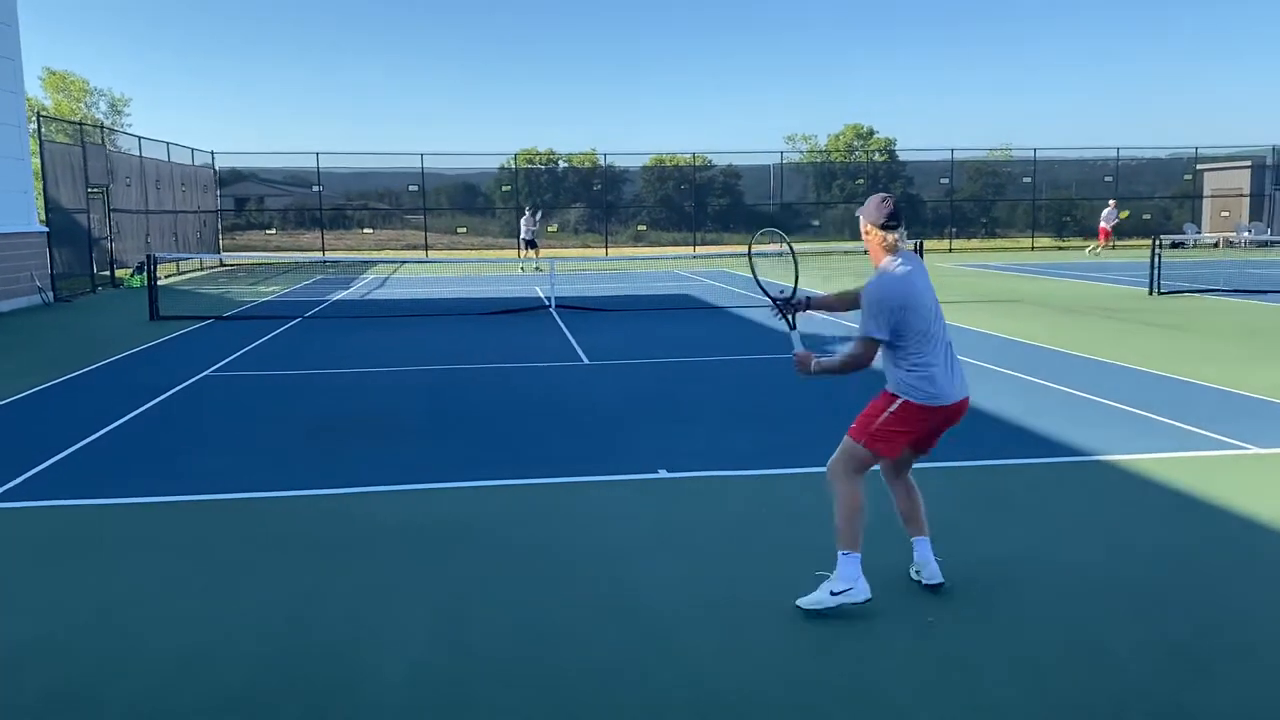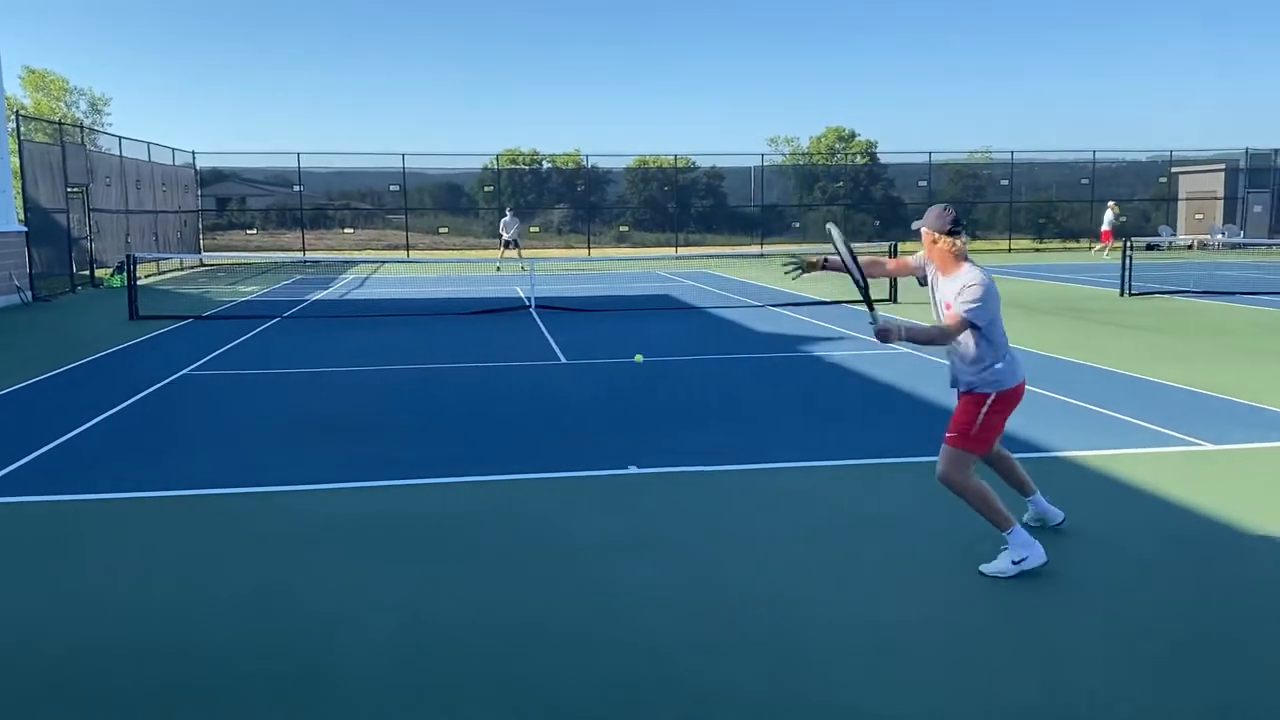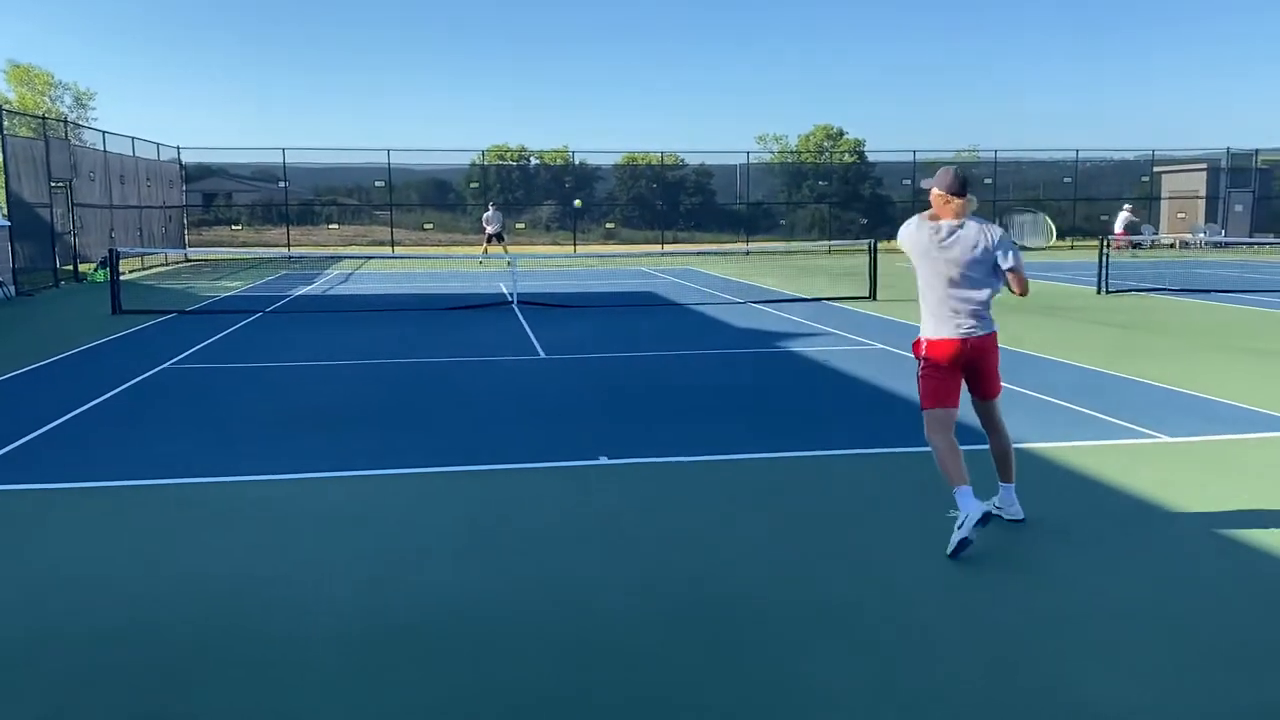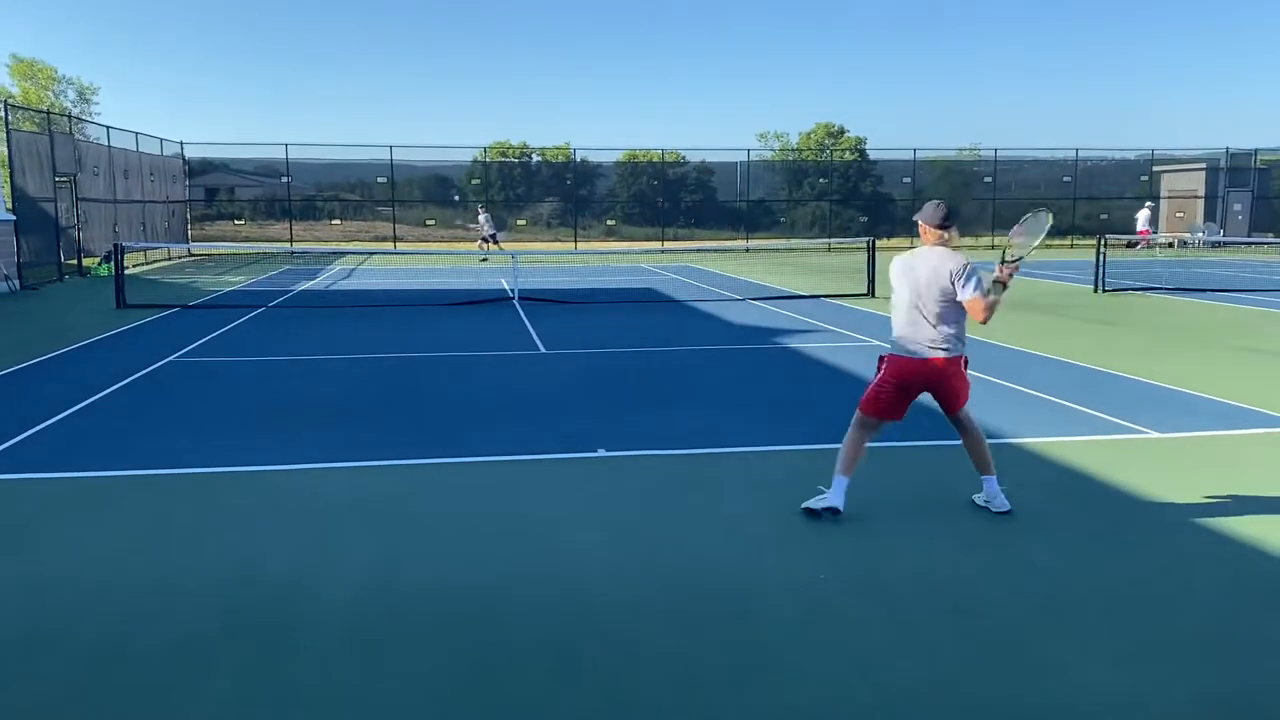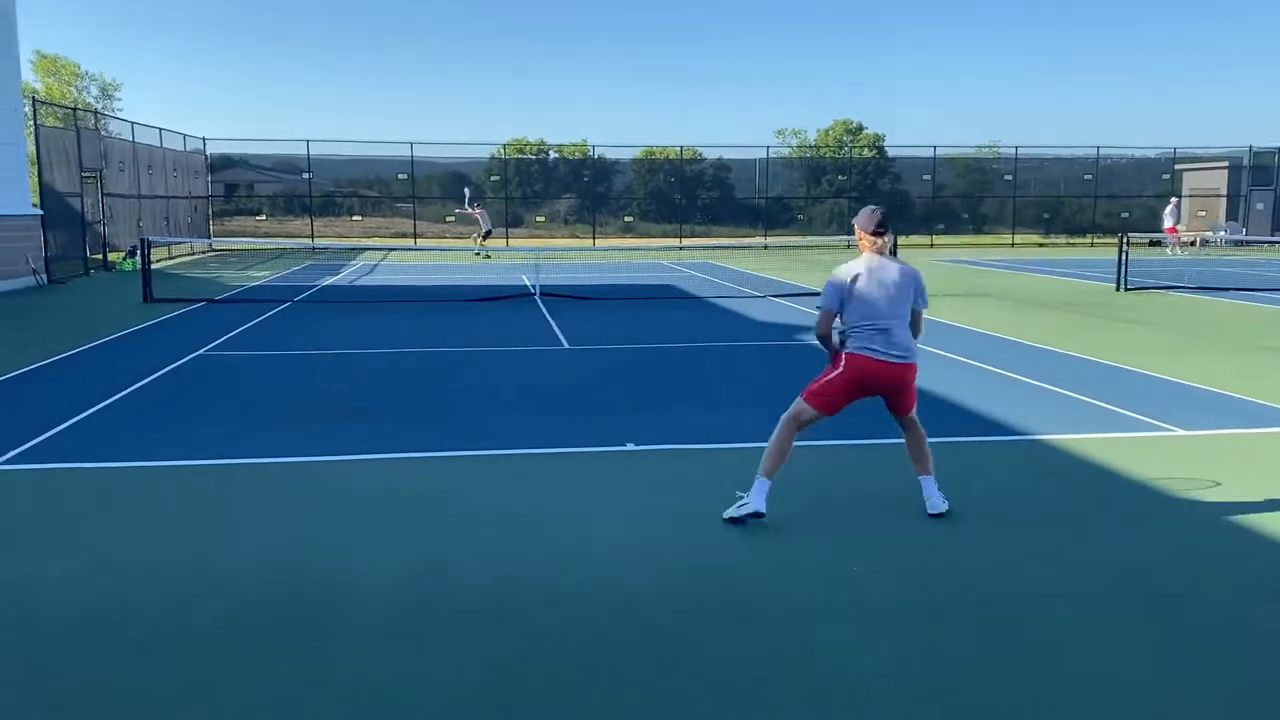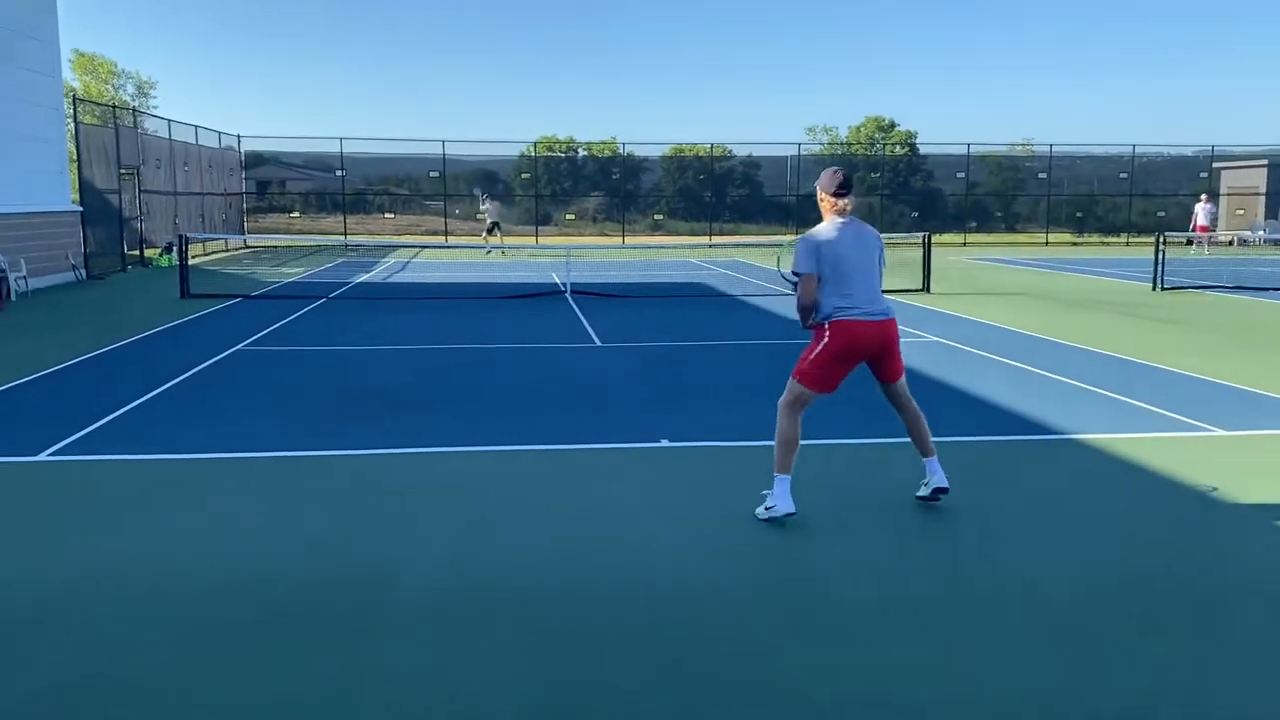
dt=0.4s
person 1, frame 1
left shoulder: (884, 284)
right shoulder: (908, 264)
left elbow: (861, 358)
right elbow: (855, 299)
left wrist: (814, 366)
right wrist: (806, 302)
left hip: (918, 398)
right hip: (952, 393)
left knee: (842, 470)
right knee: (894, 466)
left ankle: (848, 577)
right ankle: (926, 563)
person 1, frame 2
left shoulder: (977, 284)
right shoulder: (933, 265)
left elbow: (946, 333)
right elbow: (883, 266)
left wrist: (901, 332)
right wrist: (825, 263)
left hip: (993, 386)
right hip: (980, 385)
left knee: (953, 471)
right knee: (986, 449)
left ankle: (1023, 547)
right ankle: (1042, 509)
person 1, frame 3
left shoulder: (912, 231)
right shoulder: (990, 234)
right elbow: (1021, 288)
right wrist: (1008, 266)
left hip: (938, 344)
right hip: (982, 340)
left knee: (939, 431)
right knee: (991, 419)
left ankle: (969, 506)
right ankle: (1008, 499)
person 1, frame 4
left shoulder: (900, 263)
right shoulder: (961, 264)
right elbow: (980, 315)
right wrist: (999, 288)
left hip: (901, 361)
right hip: (946, 364)
left knee: (860, 429)
right knee: (964, 422)
left ankle: (835, 493)
right ankle: (993, 492)
person 1, frame 5
left shoulder: (844, 273)
right shoulder: (912, 275)
left elbow: (822, 329)
left wrist: (838, 351)
left hip: (856, 365)
right hip: (902, 367)
left knee: (790, 423)
right knee: (909, 424)
left ankle: (756, 498)
right ankle: (933, 495)
person 1, frame 6
left shoulder: (812, 239)
right shoulder: (872, 235)
left elbow: (806, 299)
left wrist: (808, 321)
left hip: (842, 332)
right hip: (884, 326)
left knee: (789, 407)
right knee: (902, 400)
left ankle: (780, 496)
right ankle: (935, 476)
